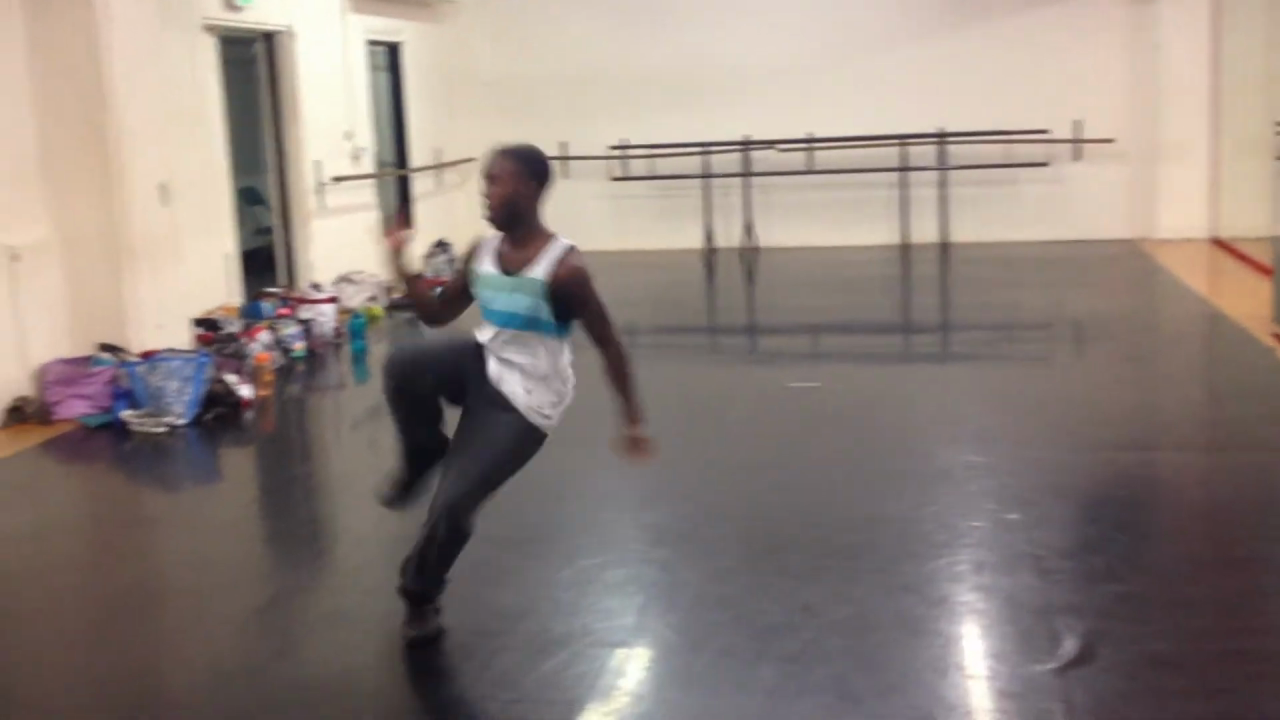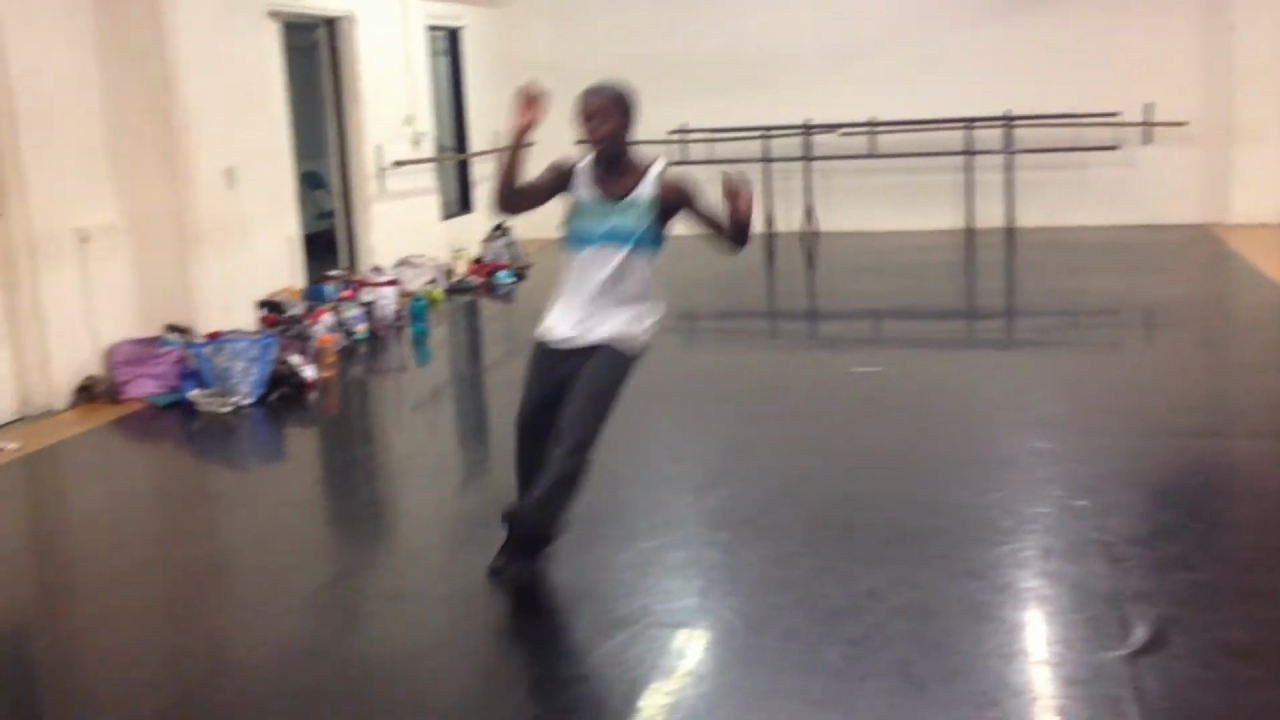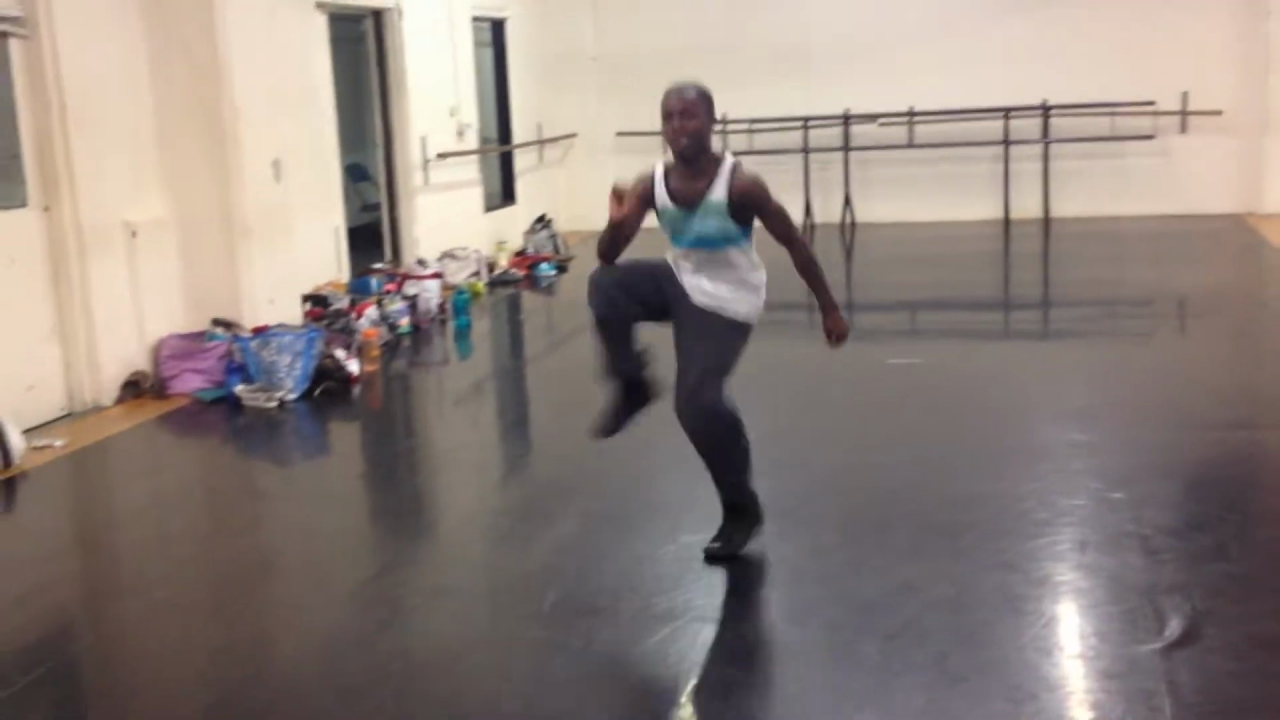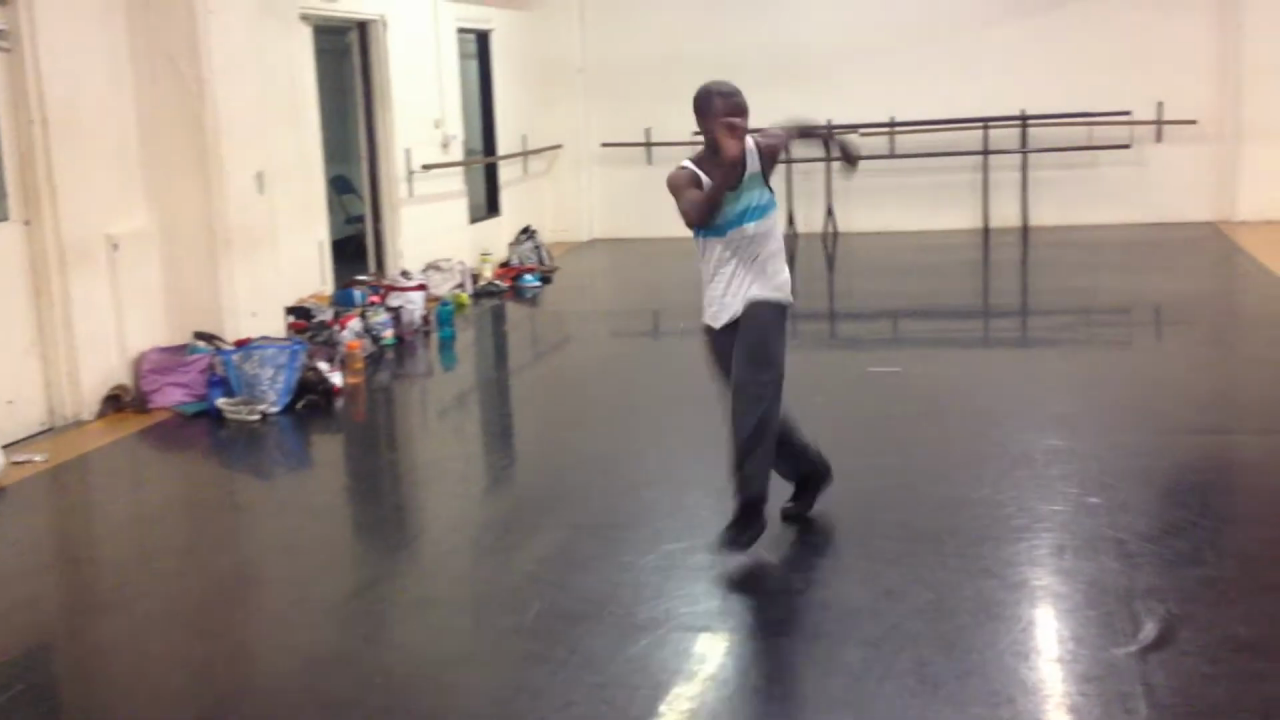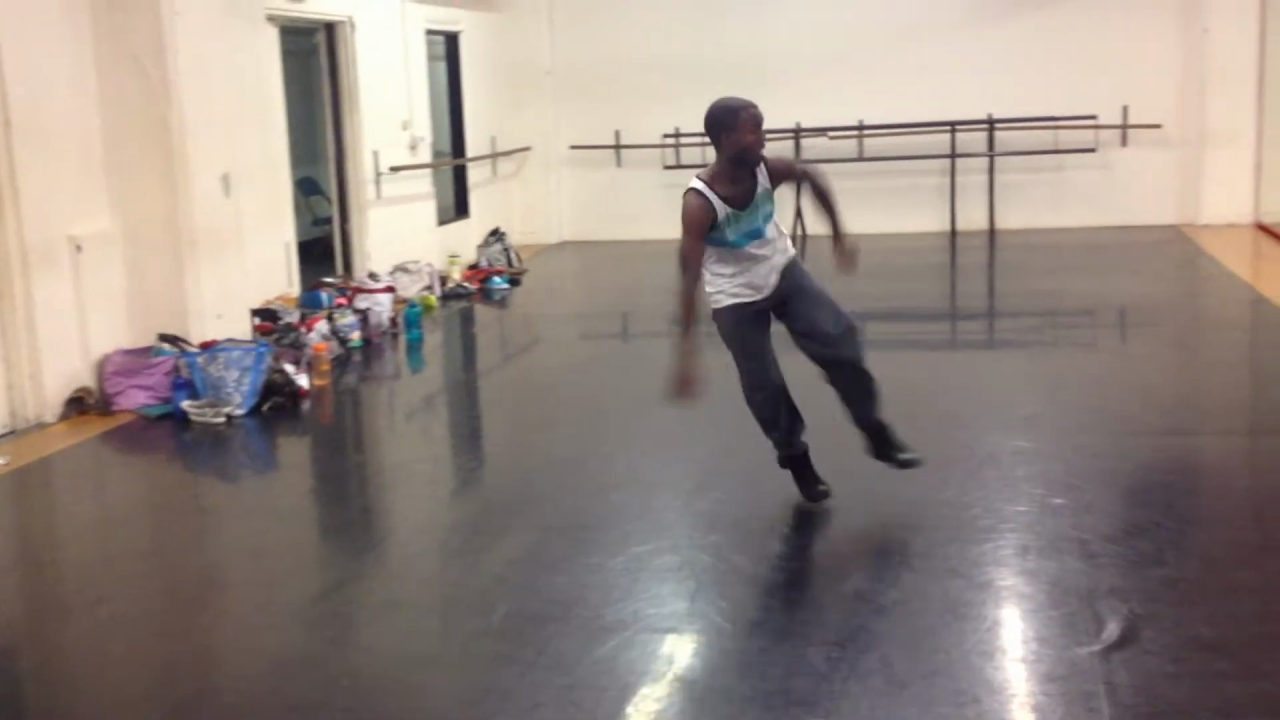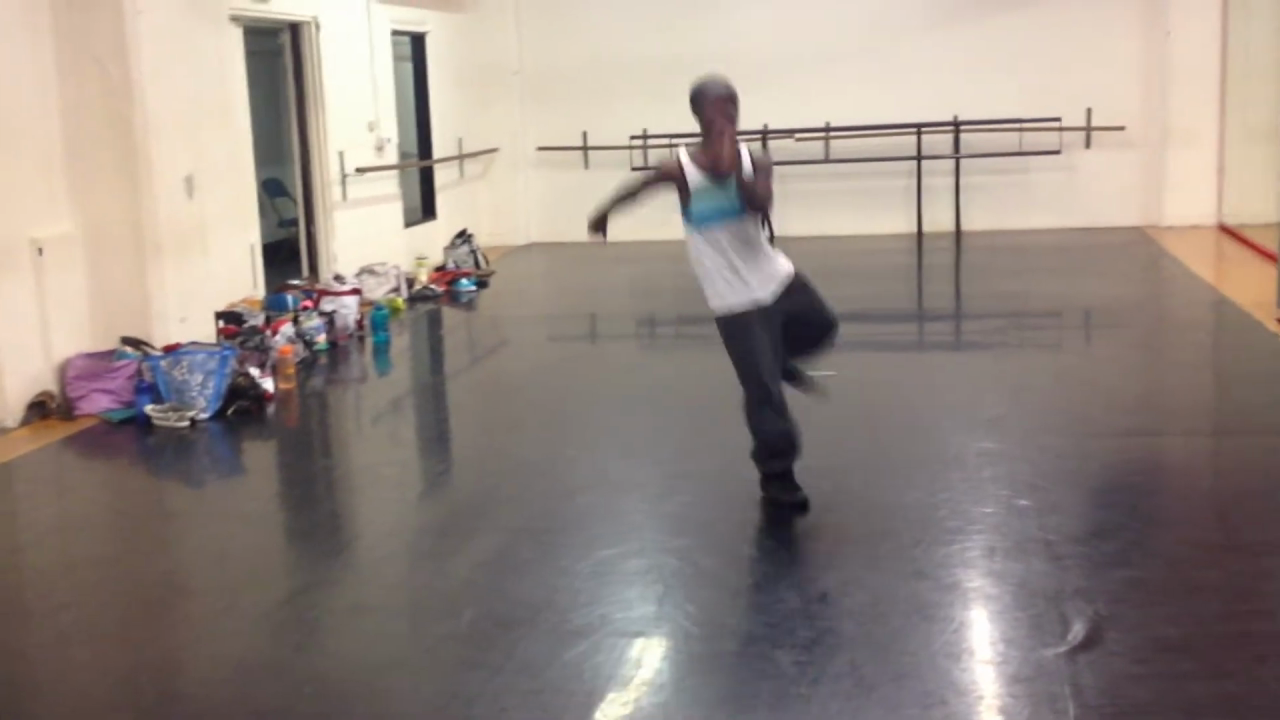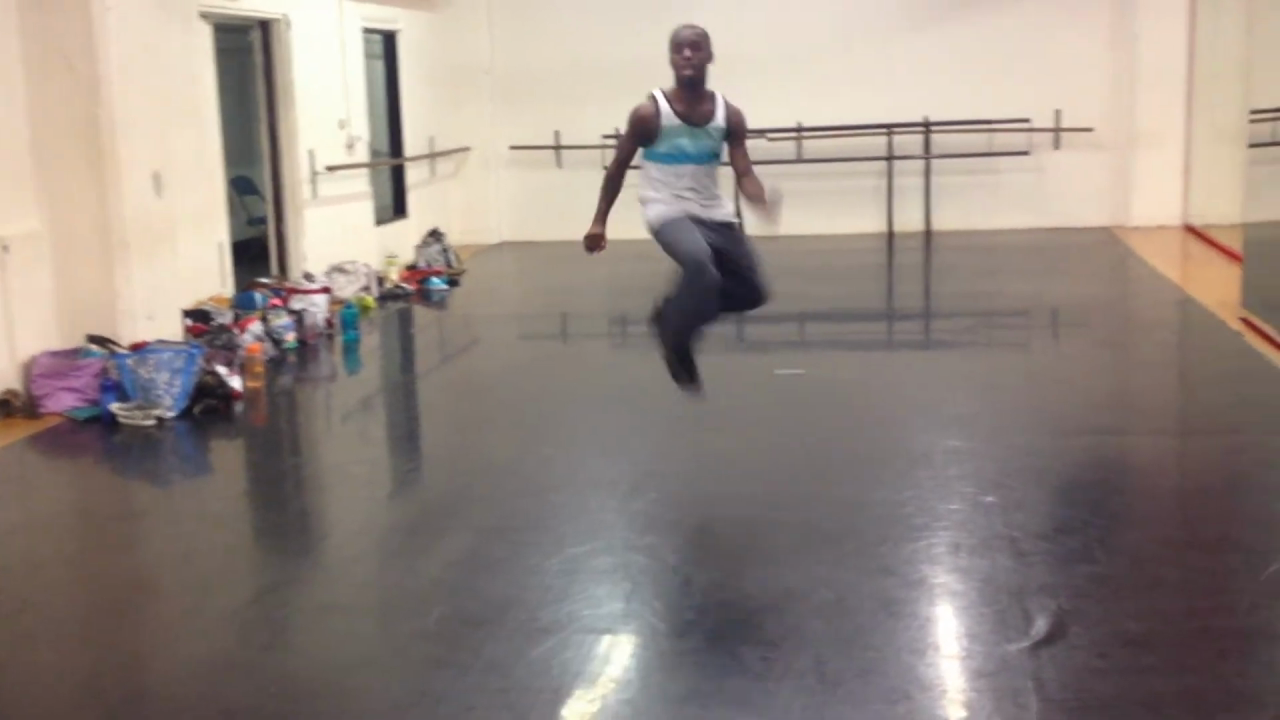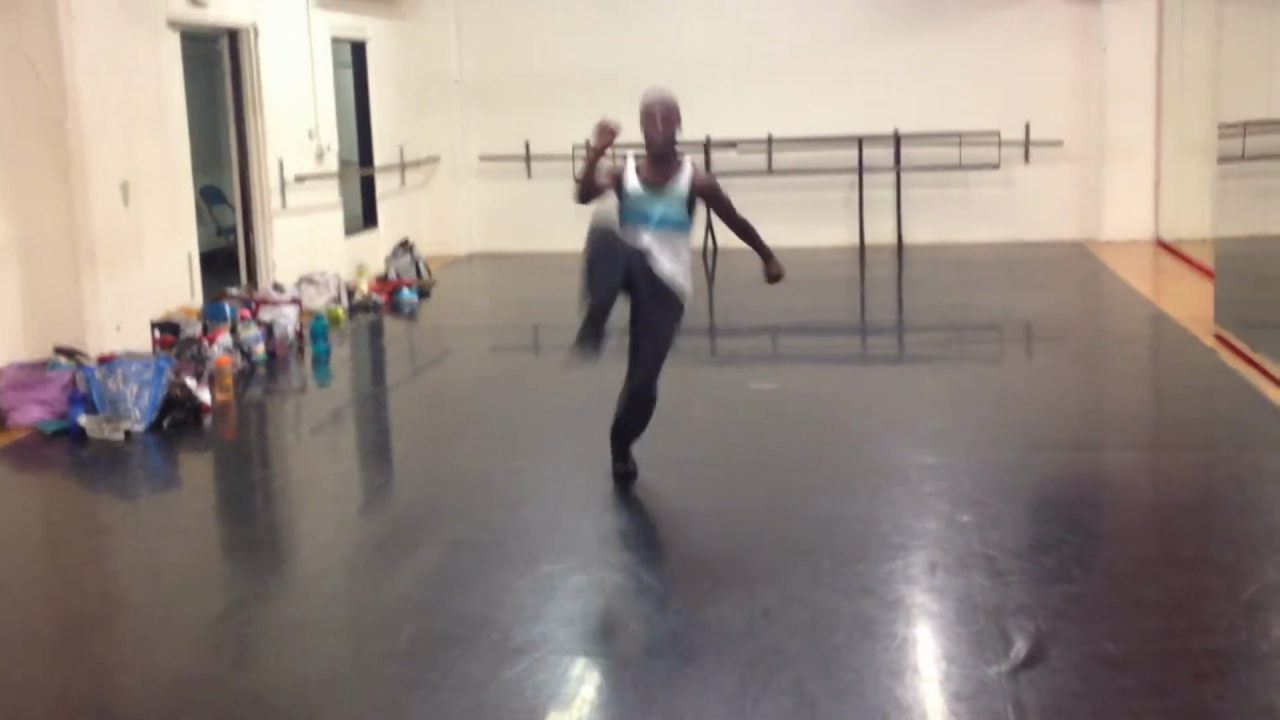
dt=0.2s
person 1, frame 1
left shoulder: (565, 267)
right shoulder: (482, 252)
left elbow: (608, 343)
right elbow: (436, 314)
left wrist: (632, 419)
right wrist: (404, 272)
left hip: (527, 398)
right hip: (482, 366)
left knee: (452, 506)
right knee: (405, 366)
left ankle: (420, 594)
right ankle: (426, 454)
person 1, frame 2
left shoulder: (663, 185)
right shoulder: (570, 174)
left elbow: (731, 239)
right elbow: (509, 203)
left wrist: (741, 216)
right wrist: (519, 139)
left hip: (620, 330)
right hip: (566, 322)
left knee: (571, 439)
right knee: (532, 427)
left ankle: (529, 536)
right ankle: (525, 525)
person 1, frame 3
left shoulder: (741, 182)
right shoulder: (651, 183)
left elbow: (794, 243)
right elbow: (609, 258)
left wrist: (829, 309)
right wrist: (616, 222)
left hip: (728, 302)
right hip: (681, 287)
left knee: (698, 404)
right knee: (604, 285)
left ankle: (740, 511)
right ankle: (632, 385)
person 1, frame 4
left shoulder: (761, 149)
right shoulder: (685, 177)
left elbow: (795, 128)
right elbow: (698, 217)
left wrist: (836, 141)
right wrist: (725, 162)
left hip: (764, 291)
right hip: (722, 301)
left knee: (754, 397)
right knee: (749, 399)
left ankle: (749, 509)
right ankle: (809, 472)
person 1, frame 5
left shoulder: (769, 167)
right shoulder: (698, 202)
left elbow: (812, 178)
right elbow: (688, 278)
left wrist: (839, 235)
right wrist: (686, 353)
left hip: (780, 270)
right hip: (733, 294)
left knee: (837, 338)
right knee: (763, 385)
left ankle: (876, 433)
right ankle: (796, 460)
person 1, frame 6
left shoulder: (754, 160)
right shoulder: (679, 167)
left elbow: (763, 208)
right elbow: (635, 187)
left wrist: (738, 171)
right wrist: (604, 213)
left hip: (773, 274)
right hip: (733, 295)
left knee: (821, 329)
right knee: (762, 388)
left ankle: (779, 361)
right ankle: (776, 473)
person 1, frame 7
left shoulder: (729, 115)
right shoulder: (649, 112)
left elbow: (742, 167)
right elbow: (618, 167)
left wrist: (755, 191)
right wrist: (599, 221)
left hip: (713, 213)
right hip: (668, 213)
left knee: (749, 293)
right knee: (699, 270)
left ankle: (671, 315)
right ankle: (676, 338)
person 1, frame 8
left shoulder: (697, 179)
right shoulder: (622, 173)
left elbow: (736, 223)
right elbow: (584, 195)
left wrist: (769, 258)
right wrist: (596, 153)
left hip: (667, 283)
right hip: (628, 265)
left knee: (644, 376)
right knee: (604, 237)
left ankle: (622, 444)
right ankle: (594, 324)
